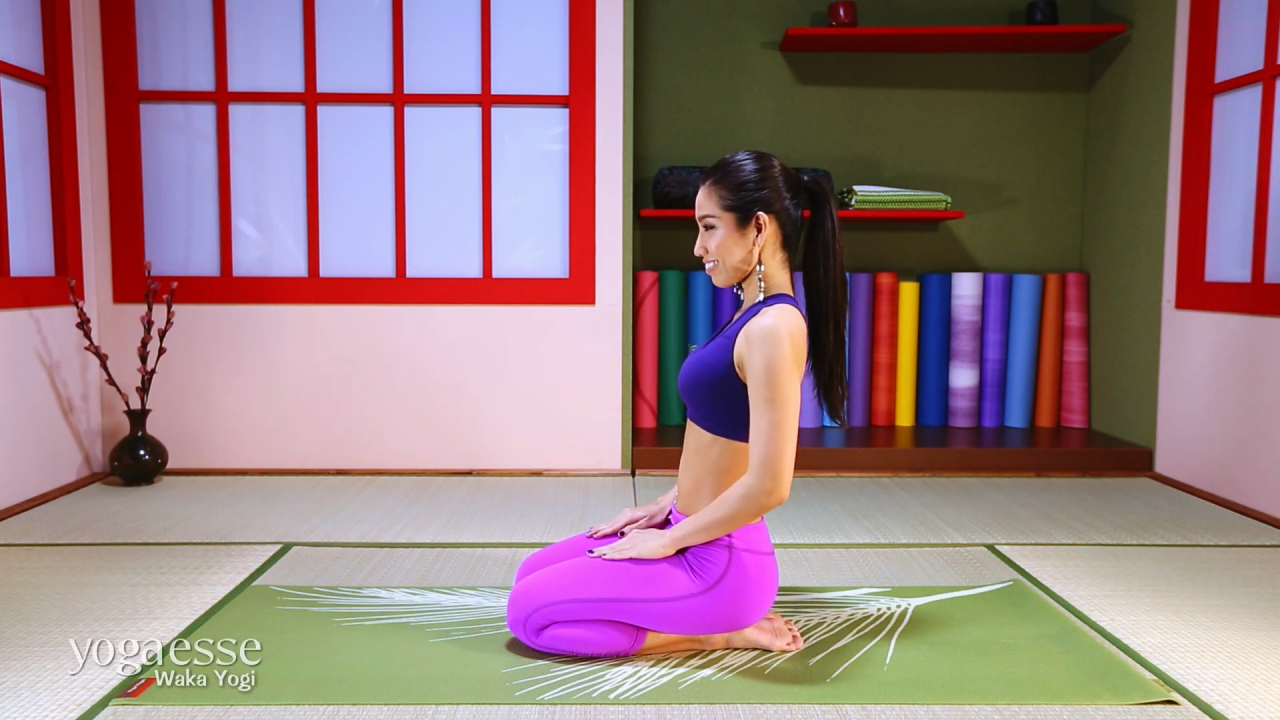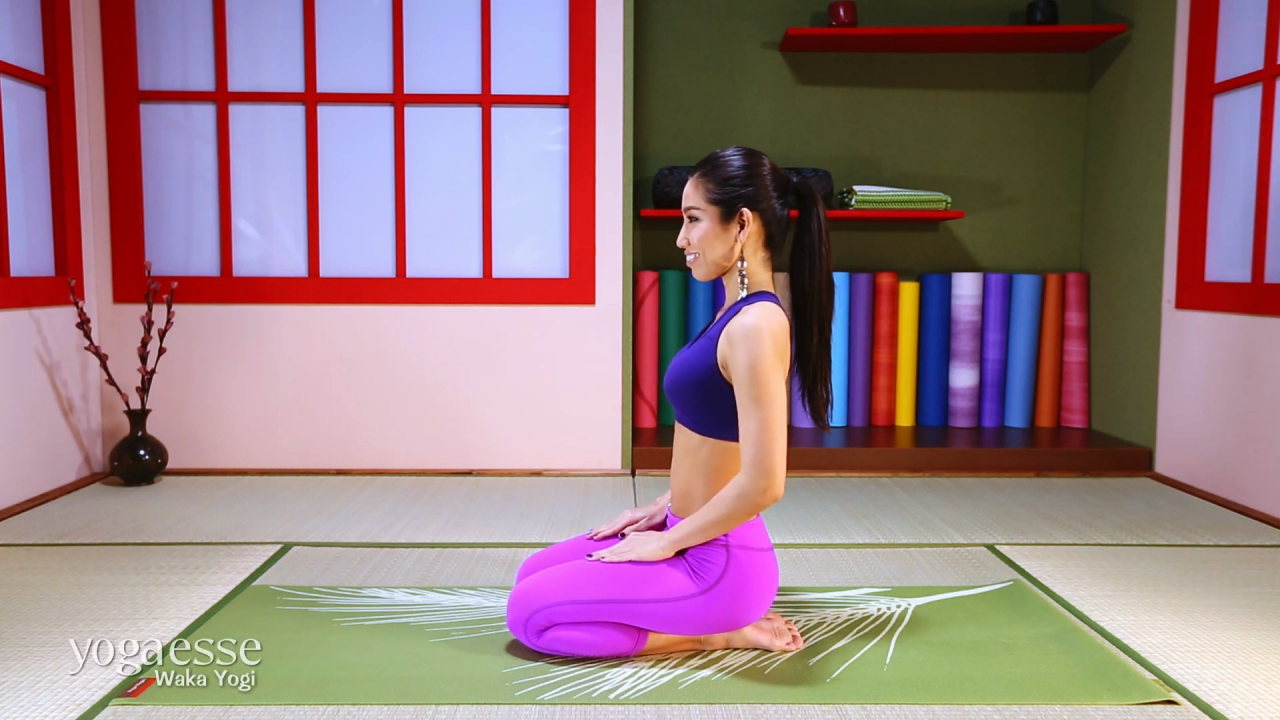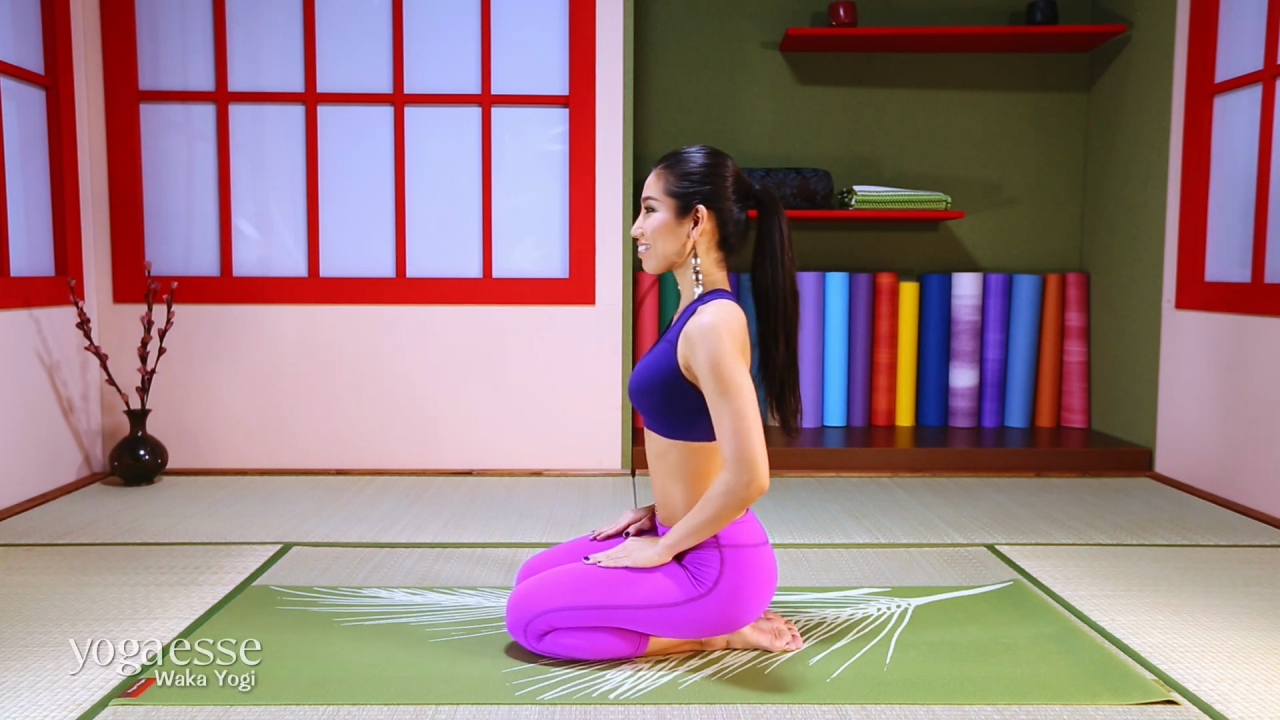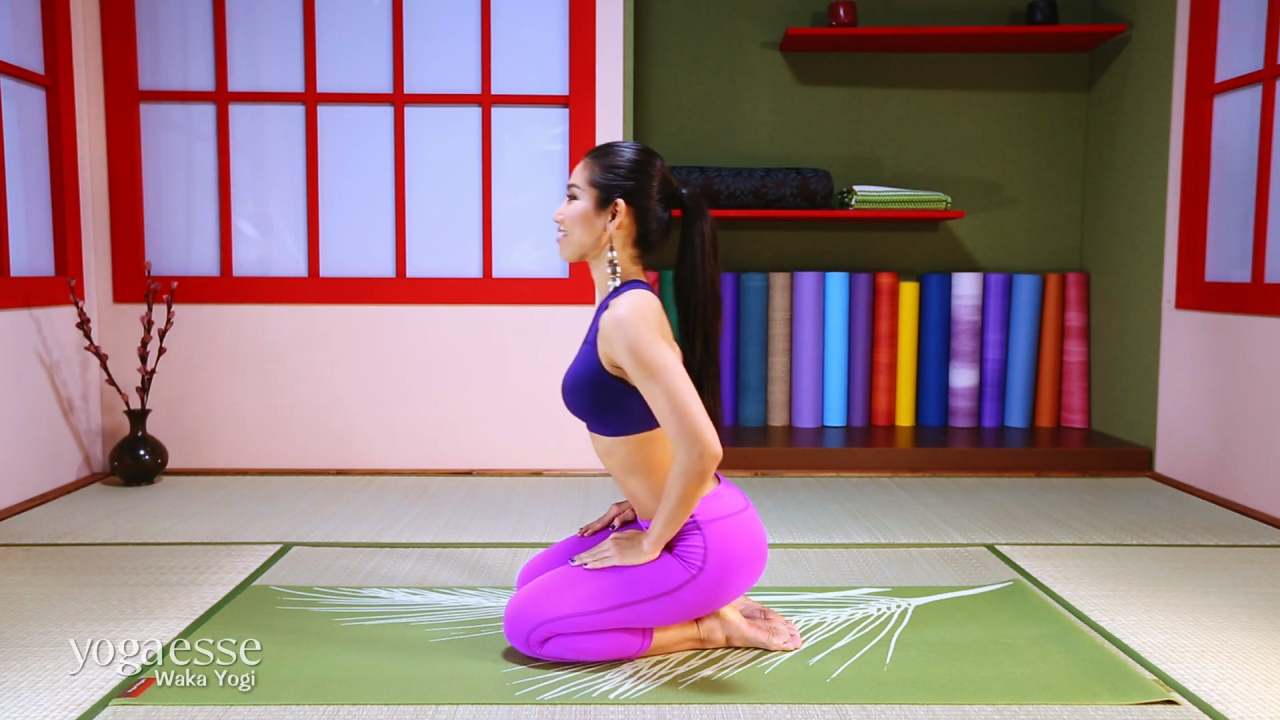
dt=0.3s
person 1, frame 1
left shoulder: (773, 329)
right shoulder: (755, 315)
left elbow: (769, 484)
left wrist: (668, 540)
right wrist: (664, 505)
left hip: (718, 564)
right hip: (700, 539)
left knee: (529, 613)
right knee: (532, 575)
left ankle: (718, 631)
right ankle: (722, 617)
person 1, frame 2
left shoulder: (755, 326)
right shoulder: (738, 312)
left elbow: (763, 482)
left wrist: (667, 542)
right wrist: (664, 507)
left hip: (718, 564)
right hip: (701, 542)
left knee: (531, 614)
right knee: (534, 576)
left ankle: (717, 632)
right ankle: (718, 617)
person 1, frame 3
left shoulder: (713, 324)
right shoulder: (701, 311)
left elbow: (749, 476)
left wrist: (664, 547)
right wrist: (659, 511)
left hip: (718, 565)
right hip: (700, 545)
left knee: (529, 617)
right knee: (532, 578)
left ankle: (716, 631)
right ankle: (716, 616)
person 1, frame 4
left shoulder: (626, 316)
right shoulder: (625, 303)
left elbow: (702, 449)
left wrist: (650, 542)
right wrist: (643, 501)
left hip: (706, 545)
right hip: (691, 527)
left knee: (527, 625)
right knee: (535, 583)
left ankle: (713, 627)
right ankle: (711, 605)
